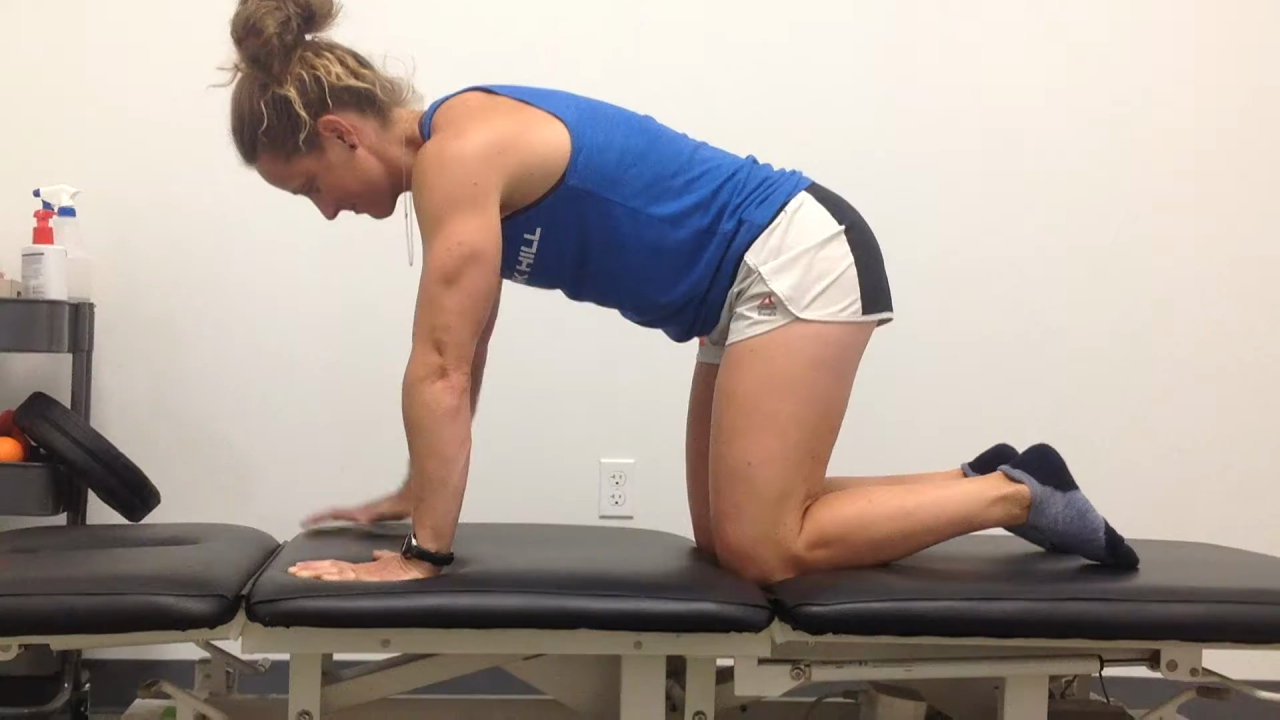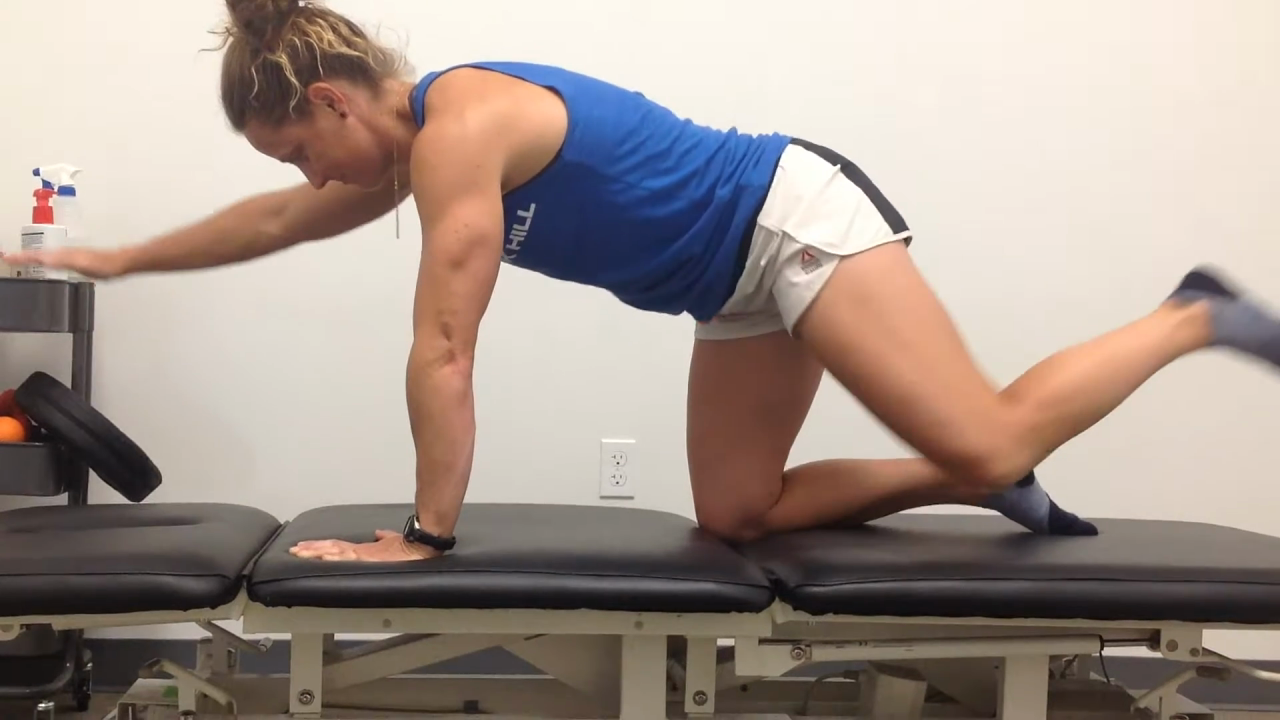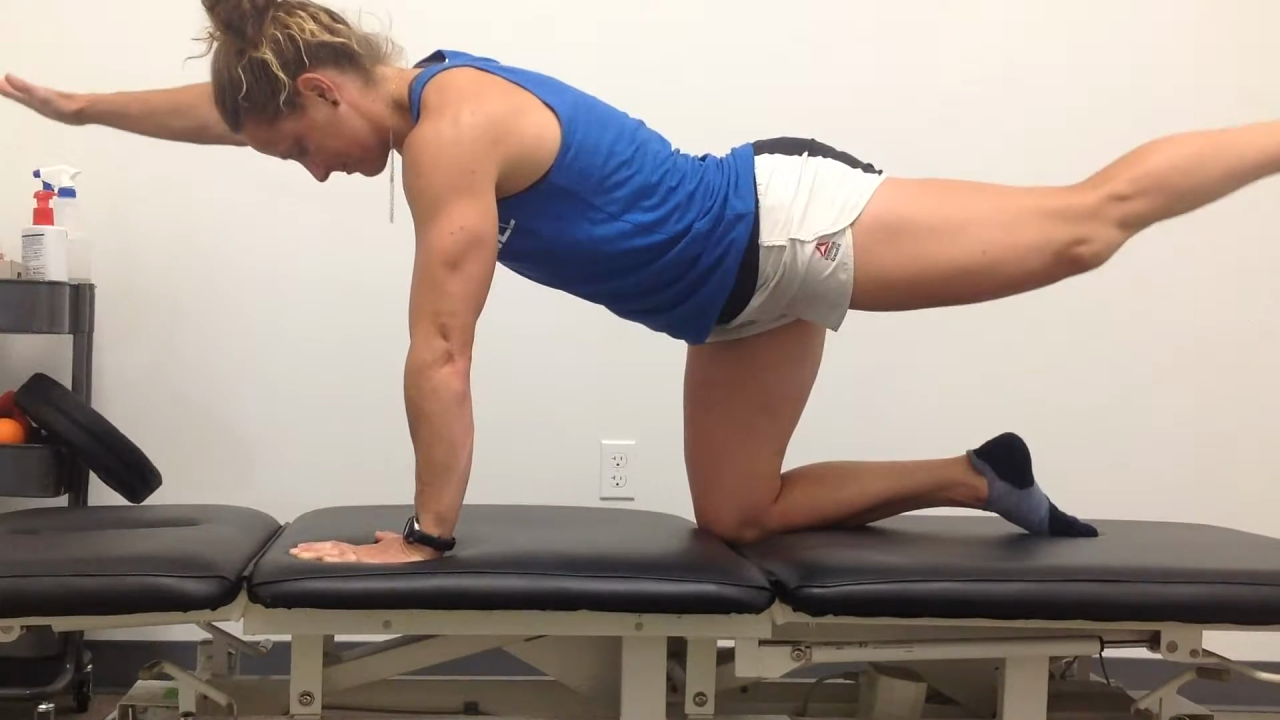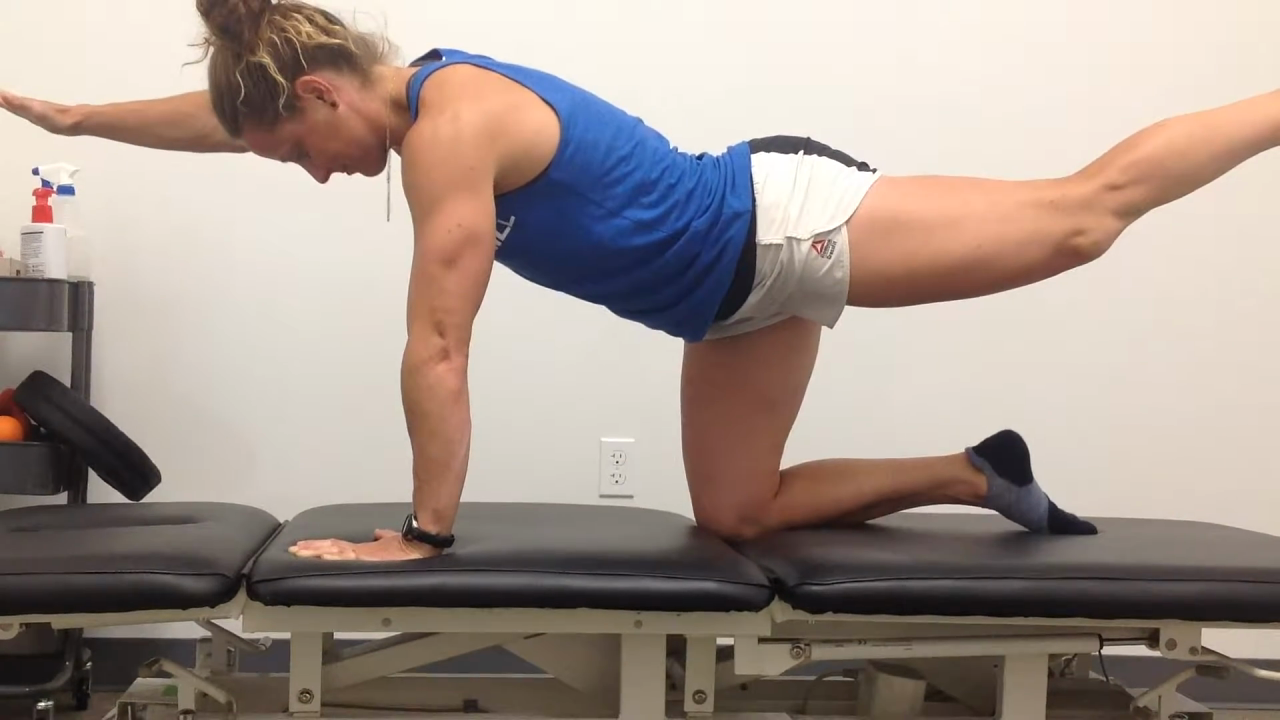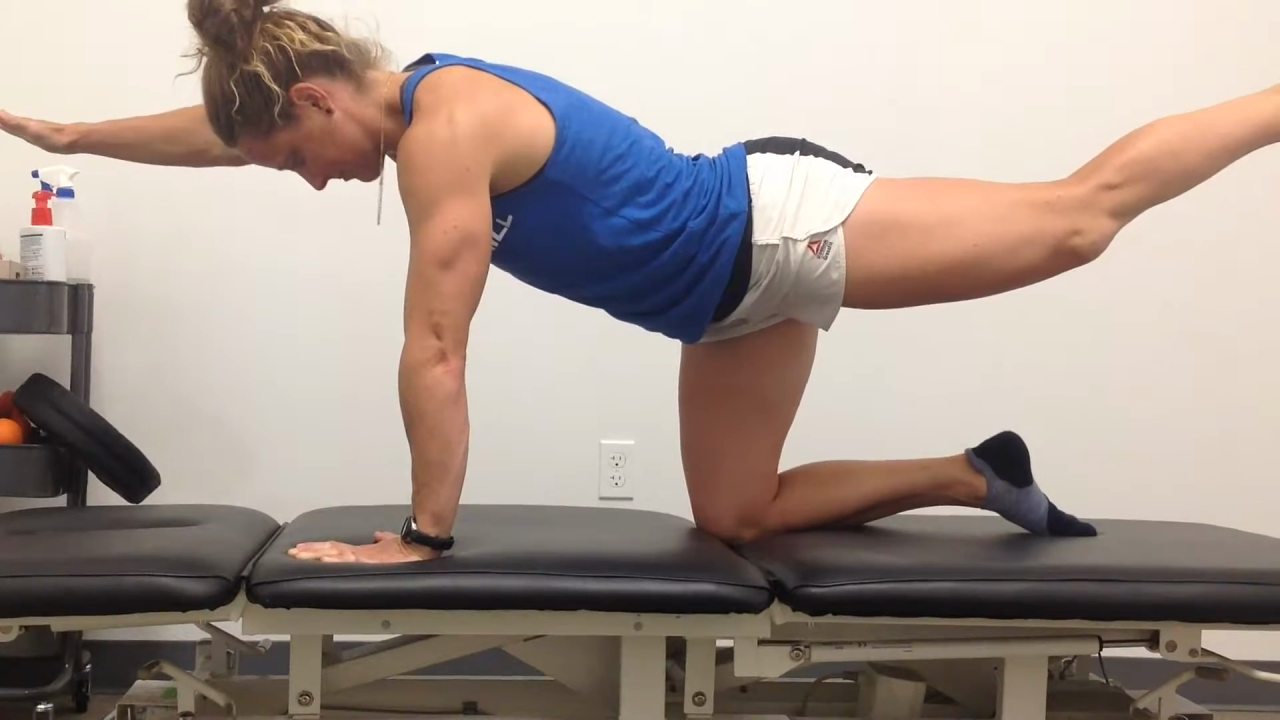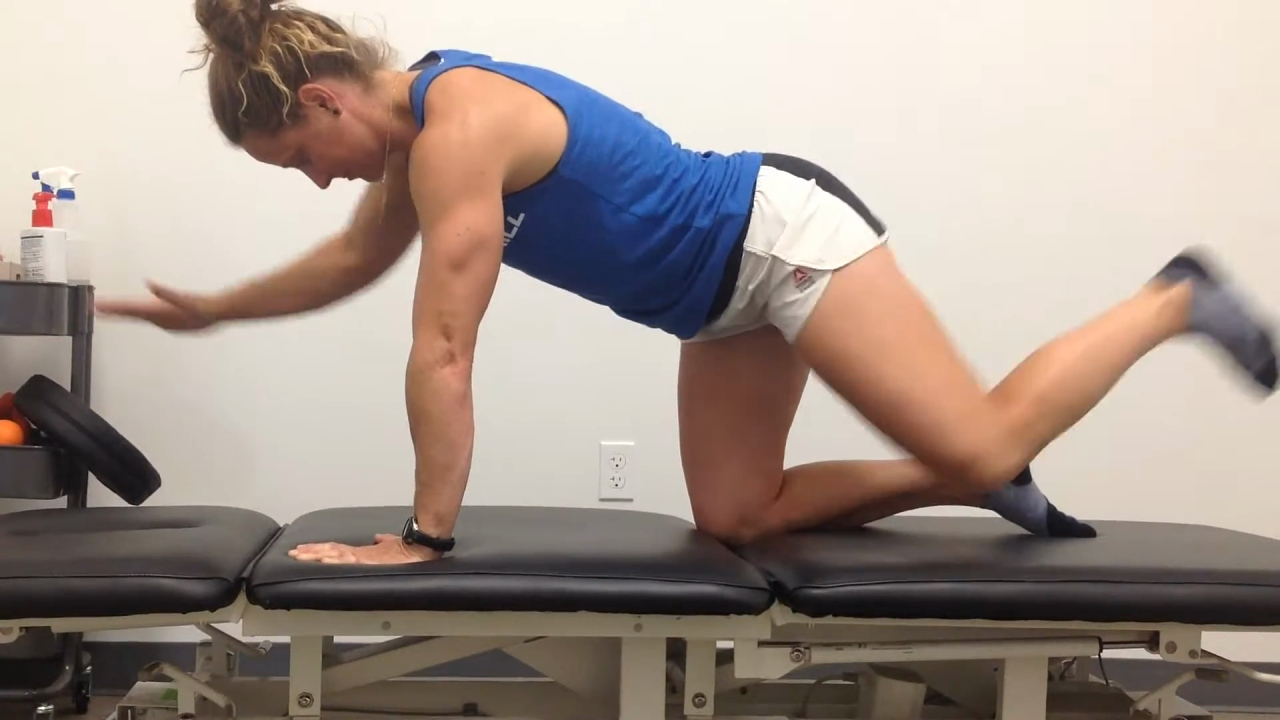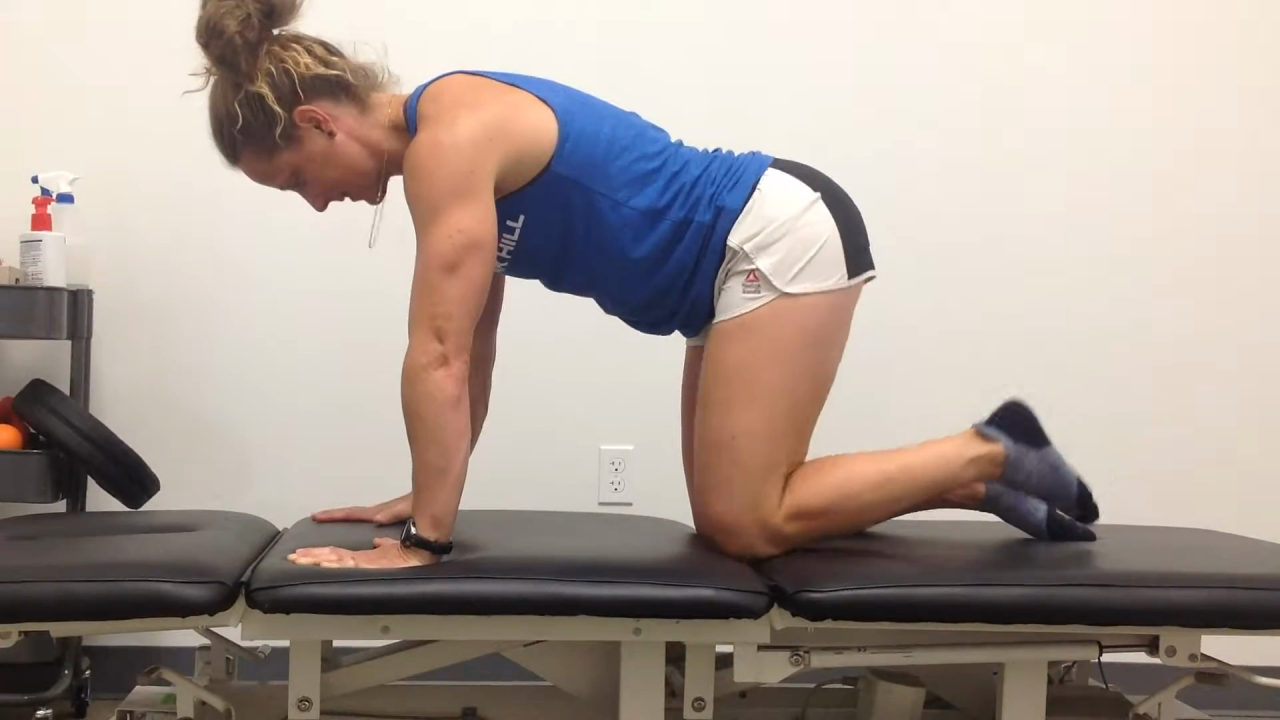
dt=0.7s
person 1, frame 1
left shoulder: (457, 153)
right shoulder: (464, 155)
left elbow: (441, 374)
right elbow: (455, 363)
left wrist: (425, 550)
right wrist: (407, 500)
left hip: (796, 259)
right hip: (754, 278)
left knee: (763, 548)
right knee: (727, 537)
left ankle: (1014, 493)
right ankle: (983, 479)
person 1, frame 2
left shoulder: (457, 128)
right shoulder: (419, 142)
left elbow: (442, 357)
right elbow: (276, 223)
left wrist: (425, 532)
right wrist: (120, 259)
left hip: (796, 218)
right hip: (748, 267)
left knee: (984, 442)
right knee: (738, 516)
right ankle: (999, 480)
person 1, frame 3
left shoulder: (450, 127)
left elbow: (440, 353)
right elbow: (224, 108)
left wrist: (426, 532)
left hip: (793, 220)
right hip: (746, 280)
left knee: (1088, 218)
right knee: (741, 516)
right ankle: (981, 477)
person 1, frame 4
left shoulder: (450, 123)
left elbow: (437, 350)
right elbow: (223, 116)
left wrist: (425, 529)
left hip: (785, 219)
right hip: (740, 284)
left knee: (1085, 210)
right knee: (739, 516)
right ankle: (980, 477)
person 1, frame 5
left shoulder: (442, 128)
left elbow: (434, 354)
right elbow: (226, 130)
left wrist: (423, 533)
left hip: (781, 219)
right hip: (738, 278)
left knee: (1077, 214)
right knee: (738, 517)
right ankle: (976, 476)
person 1, frame 6
left shoulder: (455, 131)
right shoulder: (420, 127)
left elbow: (441, 355)
right elbow: (350, 260)
left wrist: (425, 534)
right wrist: (209, 307)
left hip: (780, 233)
right hip: (735, 286)
left knee: (983, 441)
right knee: (738, 516)
left ankle: (1172, 302)
right ankle: (988, 485)
person 1, frame 7
left shoulder: (449, 136)
right shoulder: (451, 146)
left elbow: (436, 358)
right elbow: (471, 351)
left wrist: (426, 536)
right wrist: (427, 493)
left hip: (782, 234)
right hip: (743, 256)
left knee: (750, 523)
right knee: (728, 520)
left ankle: (990, 452)
right ankle: (978, 477)
